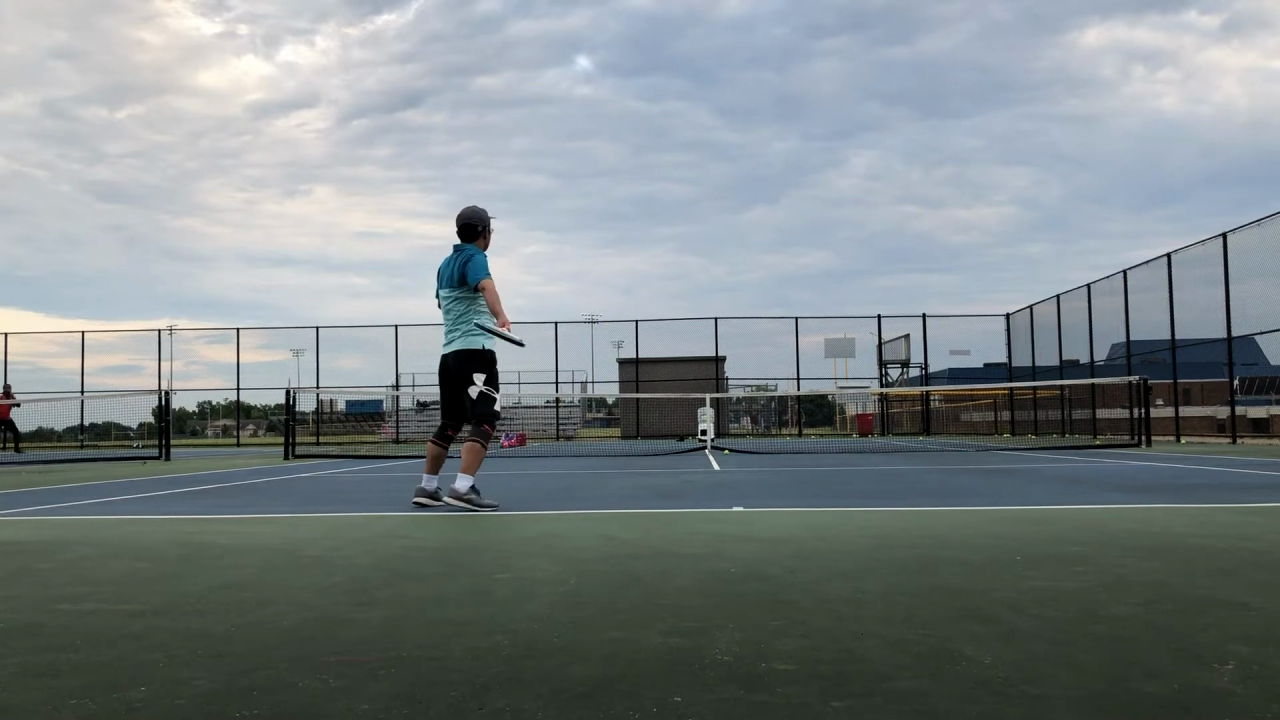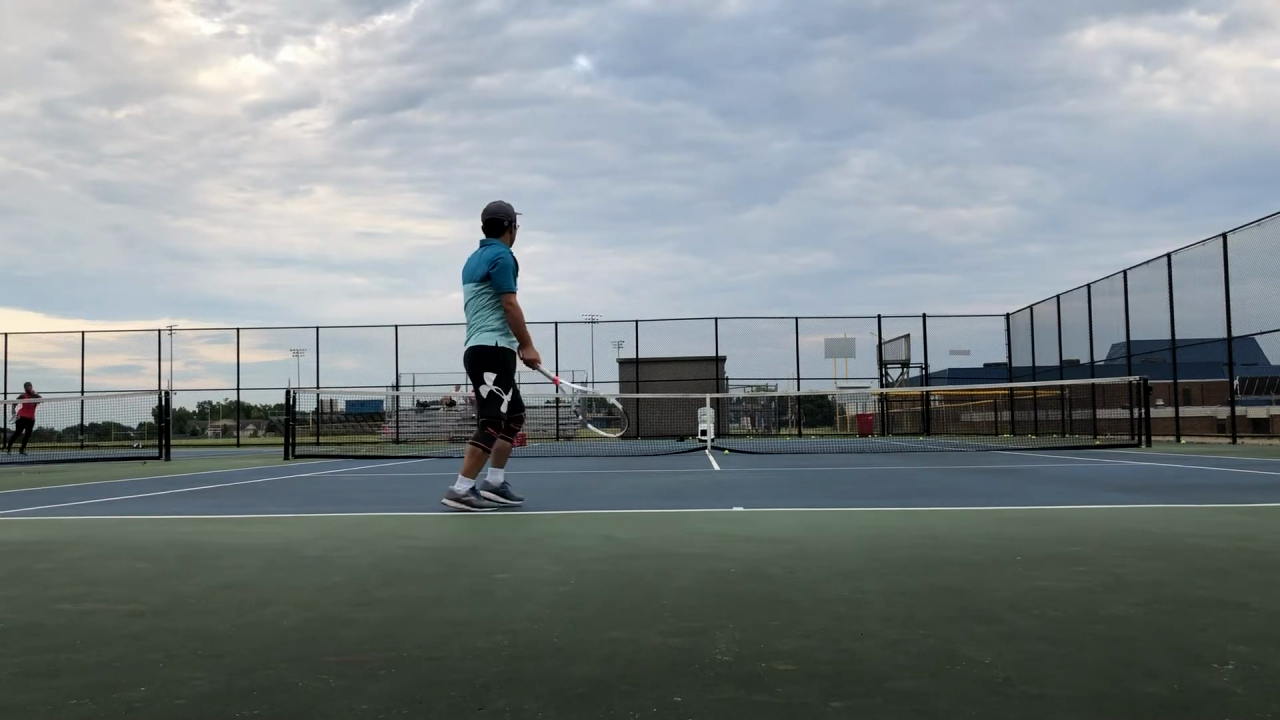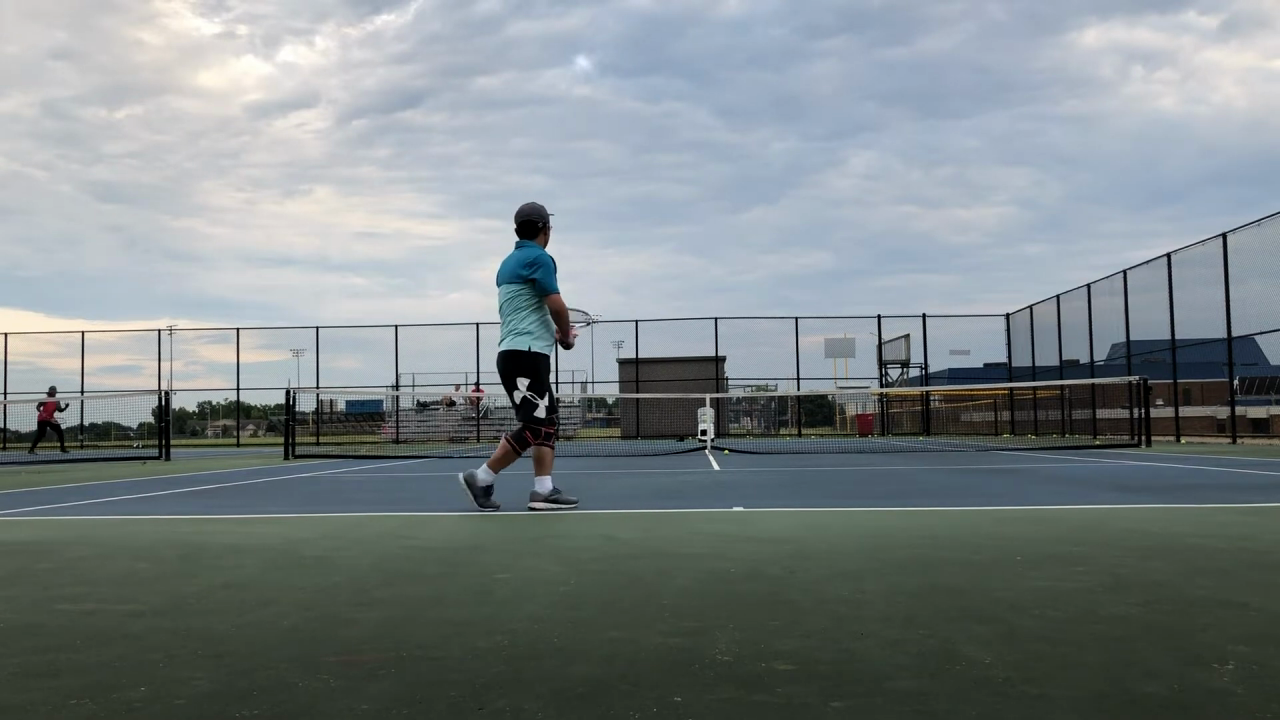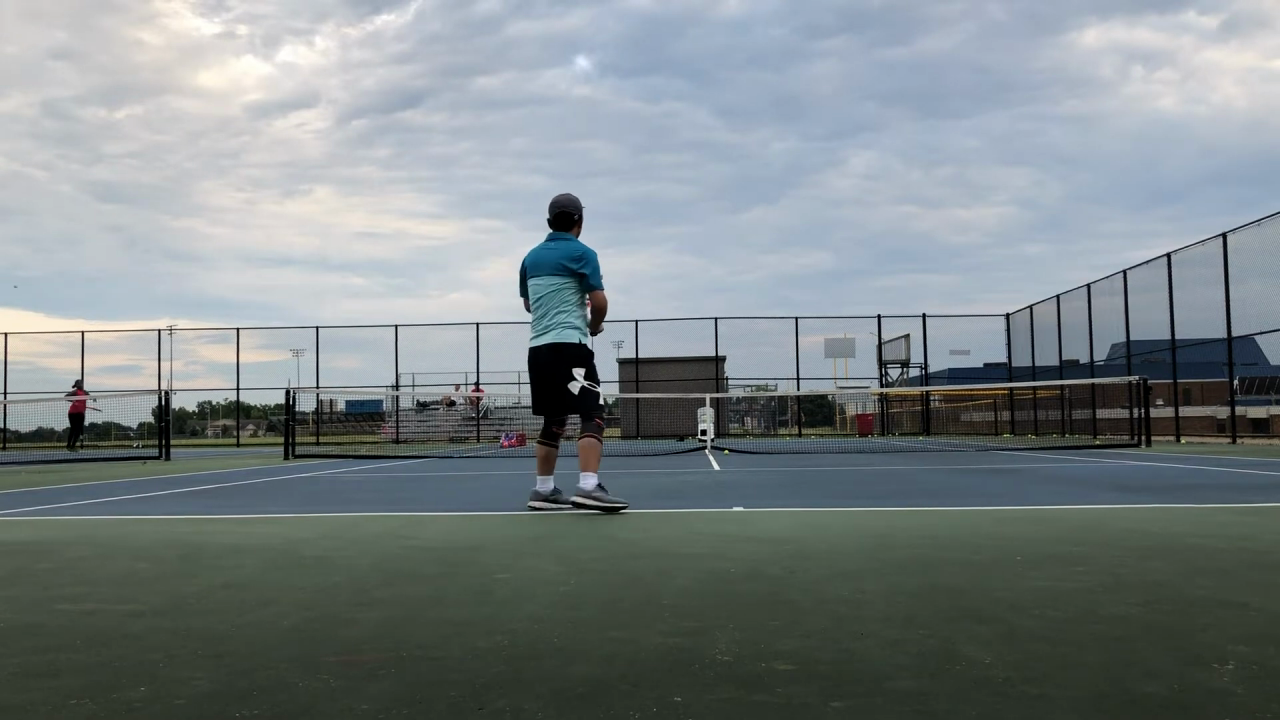
dt=0.3s
person 1, frame 1
left shoulder: (446, 264)
right shoulder: (474, 258)
right elbow: (486, 286)
right wrist: (500, 315)
left hip: (450, 355)
right hip: (475, 352)
left knee: (450, 425)
right knee: (484, 422)
left ankle: (427, 487)
right ankle: (463, 489)
person 1, frame 2
left shoulder: (474, 259)
right shoulder: (502, 257)
right elbow: (509, 305)
left wrist: (518, 344)
right wrist: (527, 346)
left hip: (481, 350)
right hip: (493, 350)
left knee: (514, 416)
right knee: (491, 421)
left ankle: (493, 481)
right ankle: (462, 489)
person 1, frame 3
left shoulder: (508, 262)
right shoulder: (540, 258)
right elbow: (556, 304)
left wrist: (554, 330)
right wrist: (565, 332)
left hip: (514, 353)
right hip: (526, 354)
left knee: (546, 422)
right knee: (533, 427)
left ankle: (544, 490)
right ankle: (480, 478)
person 1, frame 4
left shoulder: (531, 257)
right shoulder: (582, 254)
right elbow: (599, 302)
right wrist: (594, 325)
left hip: (538, 349)
right hip: (567, 347)
left knee: (554, 422)
right knee: (592, 417)
left ankle: (544, 490)
right ankle: (588, 487)
